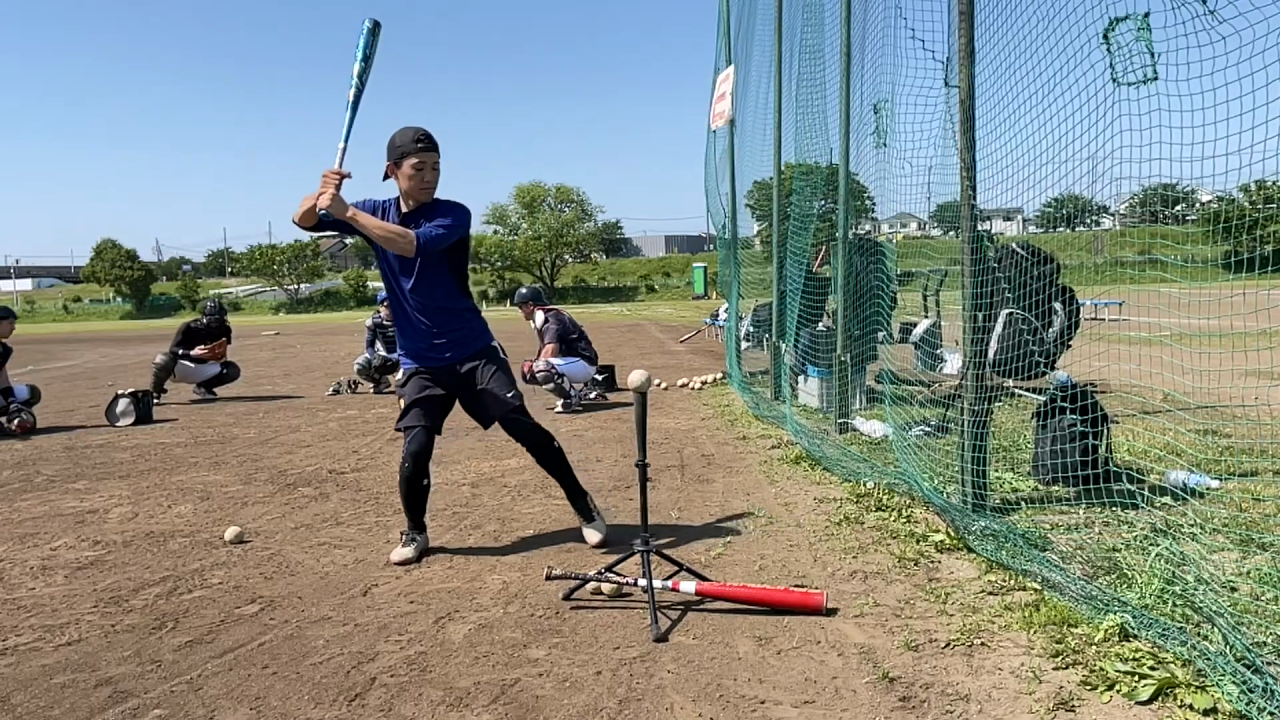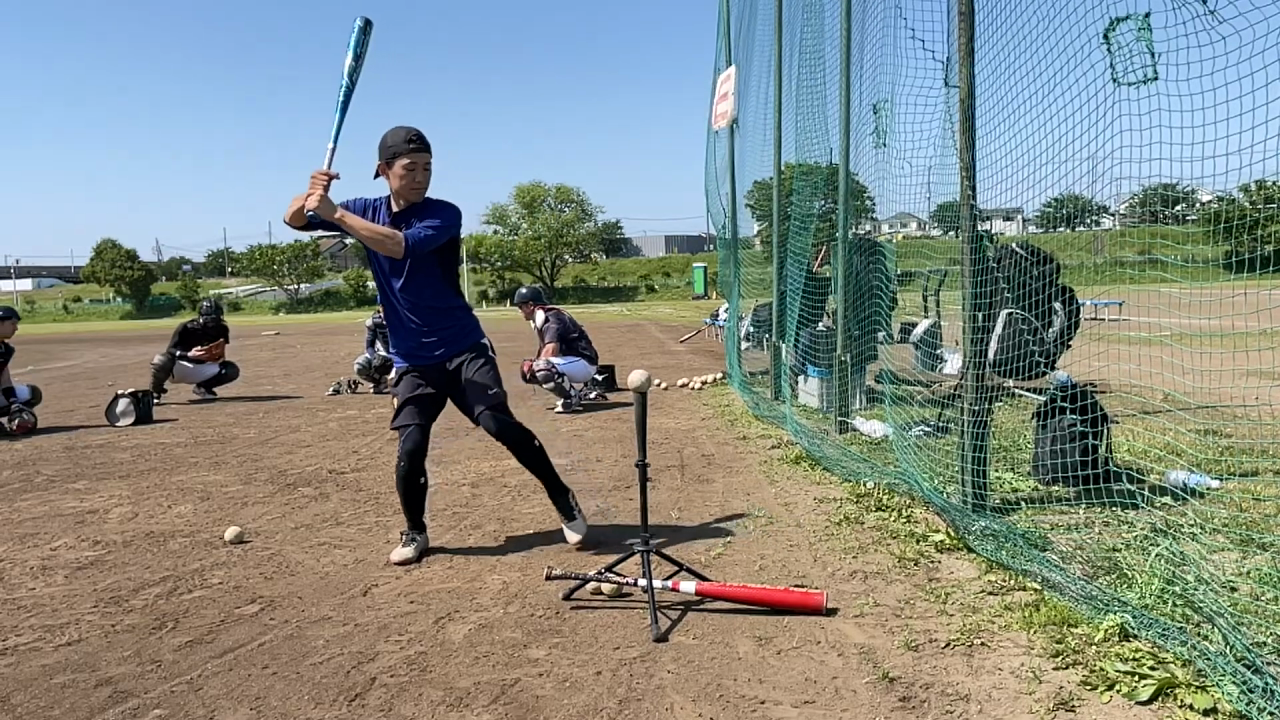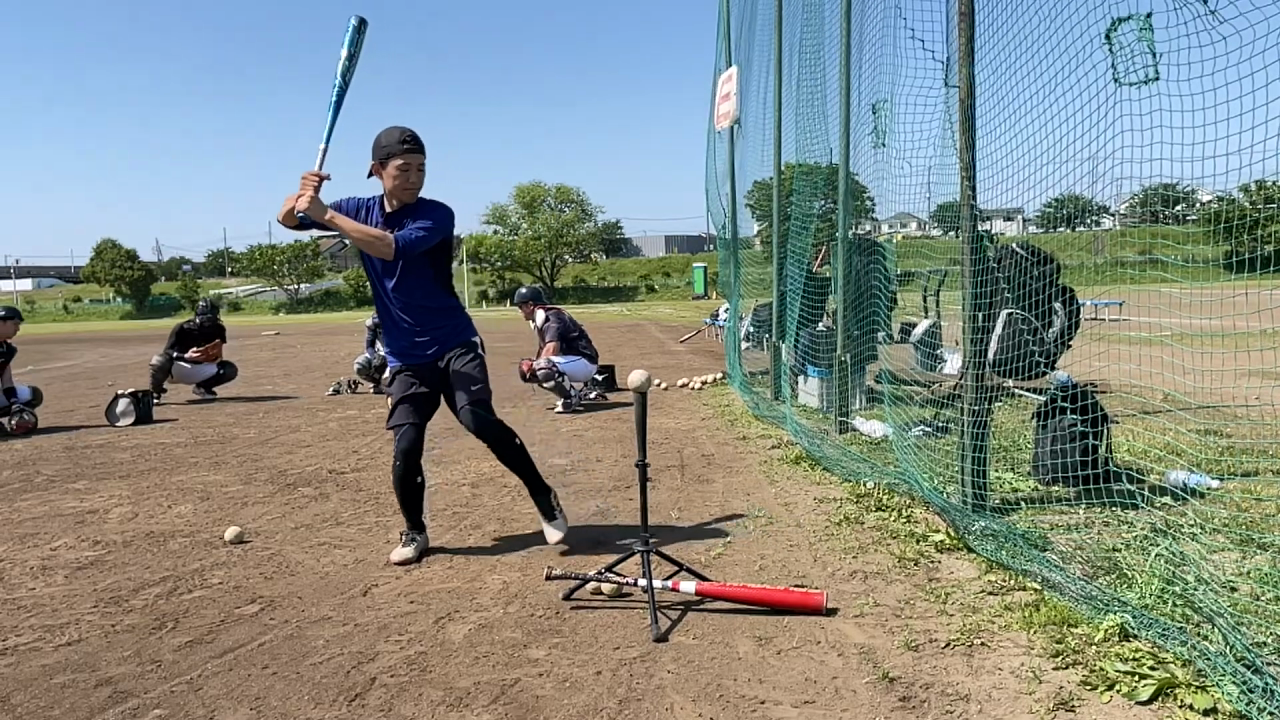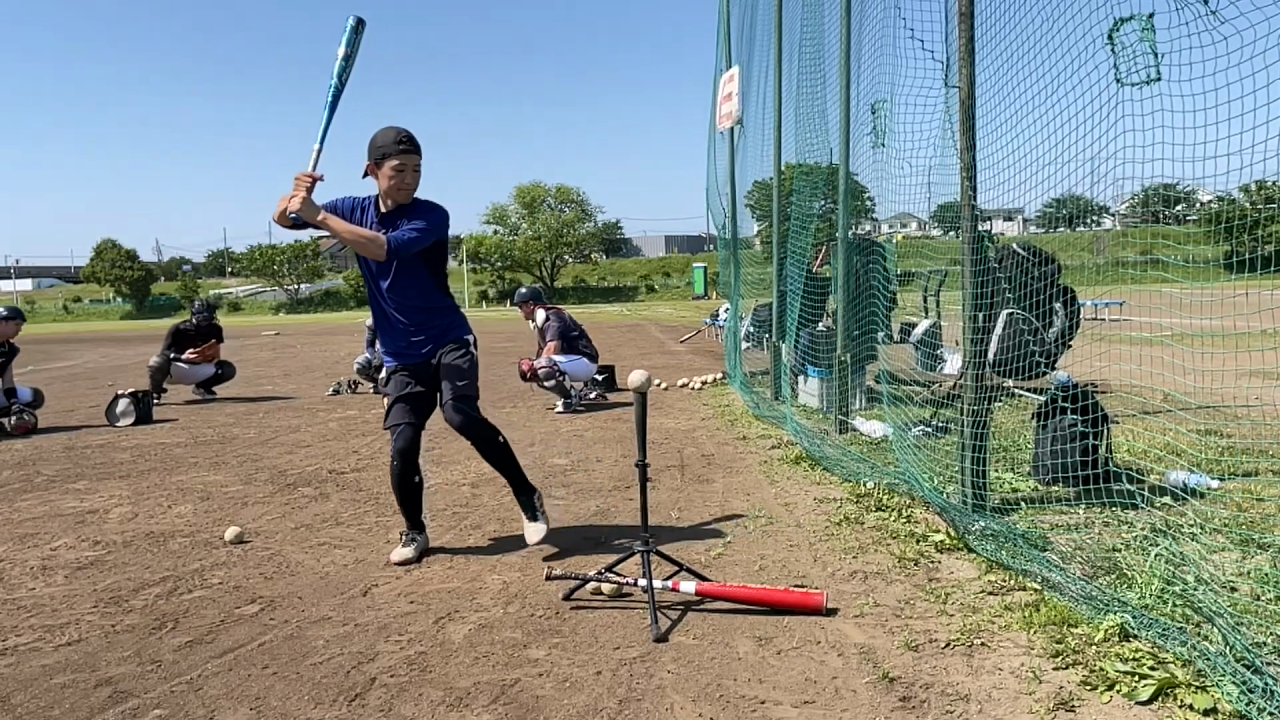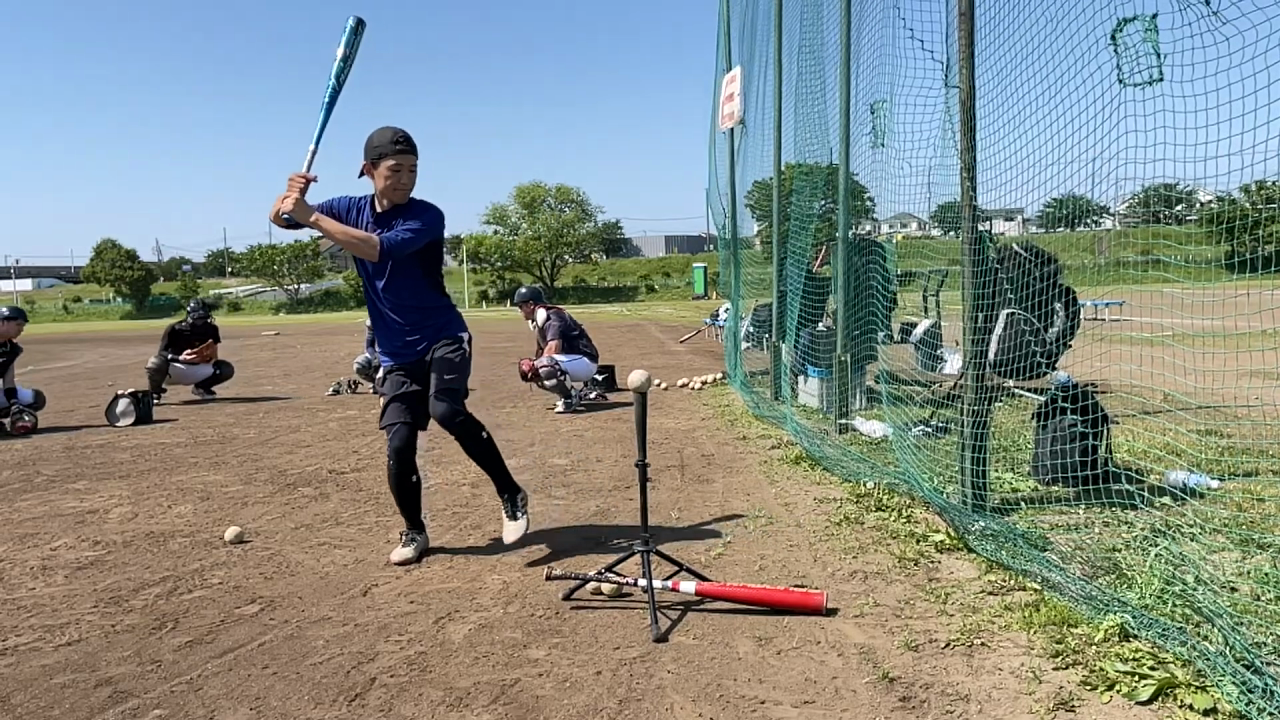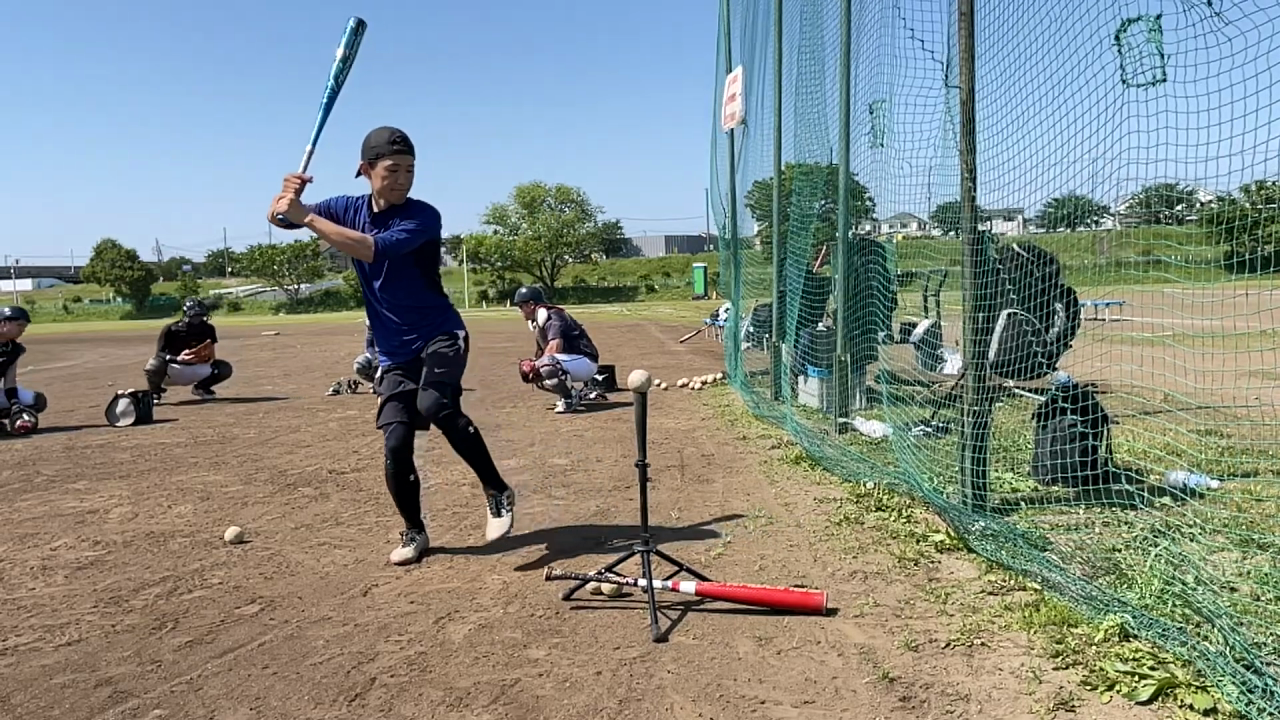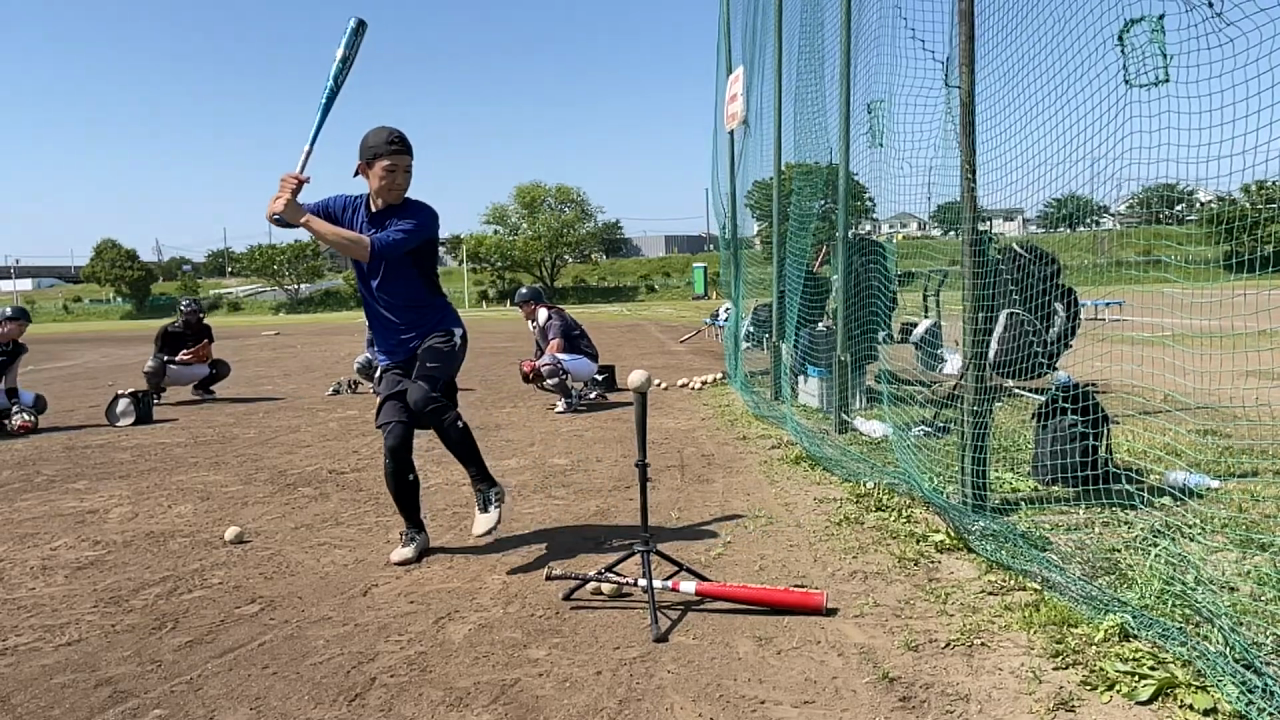
dt=0.3s
person 1, frame 1
left shoulder: (453, 214)
right shoulder: (376, 212)
left elbow: (411, 244)
right elbow: (304, 221)
left wrist: (347, 212)
right wrist: (323, 191)
left hip: (473, 350)
right hip: (419, 361)
left knee: (521, 425)
right knee: (415, 450)
left ankle: (582, 504)
right ankle: (415, 532)
person 1, frame 2
left shoulder: (444, 215)
right shoulder: (367, 210)
left elbow: (400, 245)
right elbow: (295, 220)
left wrist: (336, 214)
right wrist: (312, 192)
left hip: (463, 346)
right hip: (411, 359)
left knee: (498, 423)
right knee: (411, 448)
left ankle: (562, 499)
right ankle: (415, 531)
person 1, frame 3
left shoulder: (437, 215)
right shoulder: (360, 210)
left elbow: (391, 247)
right elbow: (288, 219)
left wrist: (327, 215)
right wrist: (304, 193)
left hip: (455, 344)
right hip: (405, 358)
left knee: (479, 420)
right knee: (406, 447)
left ankle: (543, 497)
right ankle: (414, 531)
person 1, frame 4
left shoulder: (432, 216)
right shoulder: (355, 209)
left elbow: (383, 248)
right elbow: (283, 219)
left wrist: (319, 216)
right wrist: (297, 192)
left hip: (449, 341)
right hip: (400, 355)
left knee: (462, 416)
right knee: (403, 446)
left ankle: (527, 497)
right ankle: (414, 531)
person 1, frame 5
left shoulder: (427, 216)
right shoulder: (350, 209)
left elbow: (377, 248)
right elbow: (280, 218)
left wrist: (312, 216)
right wrist: (290, 195)
left hip: (443, 338)
right hip: (396, 354)
left knee: (447, 410)
right knee: (399, 445)
left ankle: (511, 494)
right ankle: (414, 531)
person 1, frame 6
left shoulder: (423, 217)
right shoulder: (348, 209)
left elbow: (373, 249)
right elbow: (277, 218)
left wrist: (308, 218)
right wrist: (286, 196)
left hip: (441, 336)
right hip: (393, 354)
left knee: (433, 403)
right knee: (396, 444)
left ankle: (496, 491)
right ankle: (414, 531)
person 1, frame 7
left shoulder: (421, 216)
right shoulder: (346, 208)
left elbow: (370, 249)
right elbow: (276, 217)
left wrist: (304, 218)
right wrist: (284, 196)
left hip: (439, 333)
right hip: (392, 352)
left knee: (422, 397)
right knee: (395, 444)
left ankle: (486, 487)
right ankle: (414, 531)
